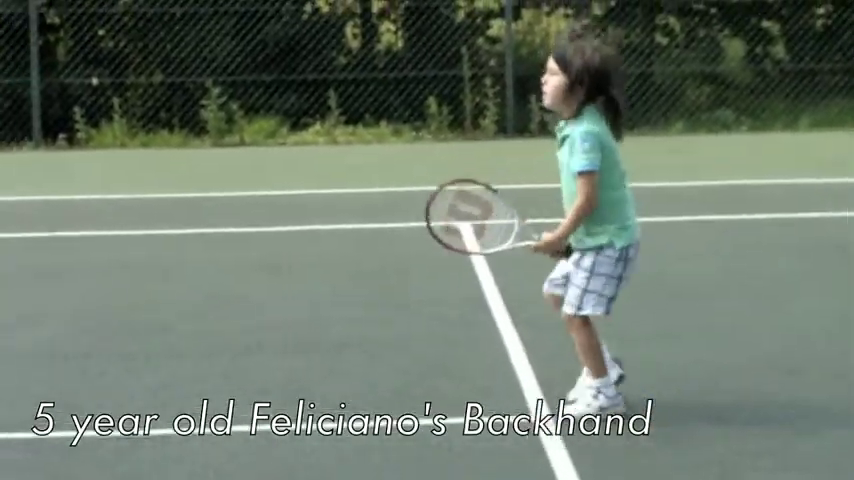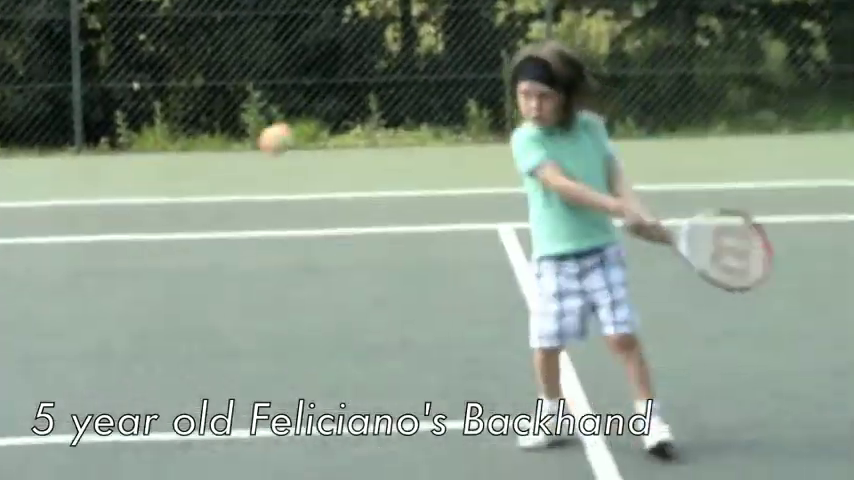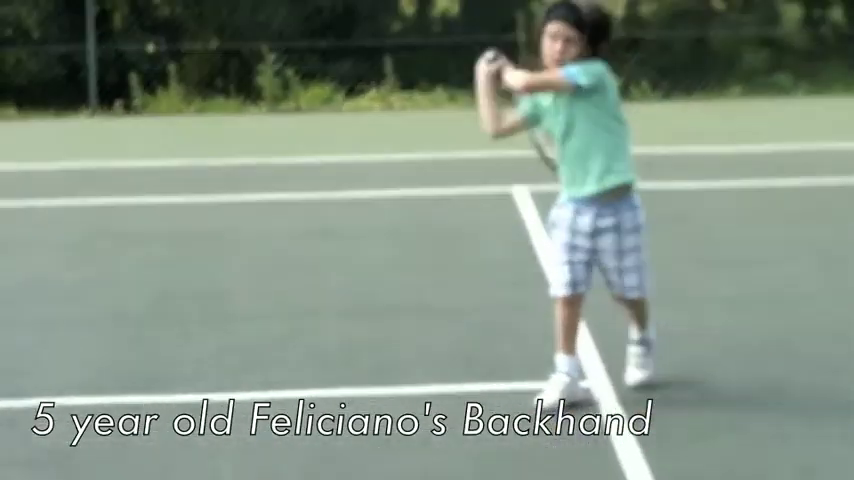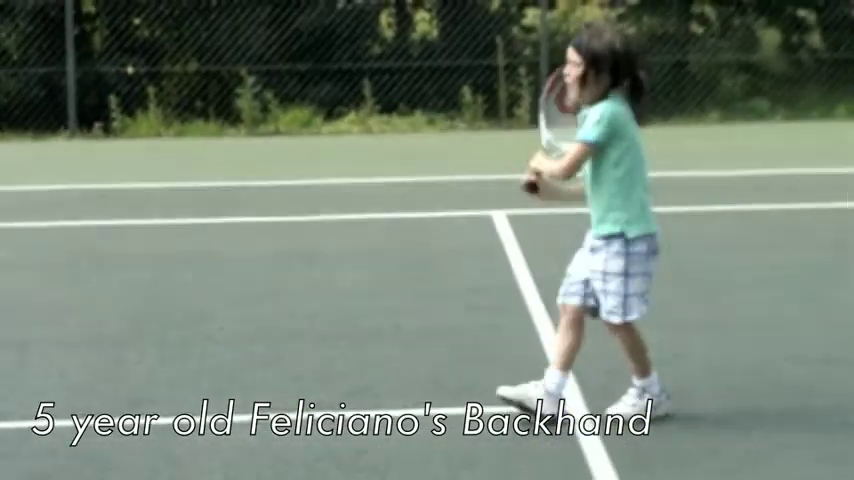
dt=0.4s
person 1, frame 1
left shoulder: (585, 134)
right shoulder: (576, 126)
left elbow: (588, 198)
left wrist: (560, 236)
right wrist: (566, 234)
left hip: (608, 241)
right hip: (593, 238)
left knee: (575, 314)
right knee: (556, 293)
left ankle: (604, 394)
right ankle: (603, 368)
person 1, frame 2
left shoulder: (590, 127)
right shoulder: (524, 139)
left elbow: (617, 180)
right elbow: (563, 186)
left wrist: (637, 214)
right wrist: (620, 209)
left hip: (601, 252)
right hip: (555, 260)
left knee: (622, 337)
right knee: (546, 345)
left ankle: (652, 417)
right ankle: (552, 416)
person 1, frame 3
left shoulder: (595, 73)
right shoulder: (544, 101)
left elbow: (527, 82)
right elbow: (495, 128)
left wrist: (506, 70)
right wrist: (485, 78)
left hip: (615, 206)
right hip: (573, 208)
left knee: (628, 292)
right knee: (566, 294)
left ankle: (641, 338)
right ankle: (568, 376)
person 1, frame 4
left shoulder: (608, 114)
right shoulder: (597, 114)
left elbow: (565, 169)
left wrist: (541, 164)
right wrist: (546, 183)
left hip: (626, 237)
right hip: (602, 236)
left knee: (618, 319)
right knee: (572, 310)
left ankle: (649, 392)
right ankle: (549, 392)
